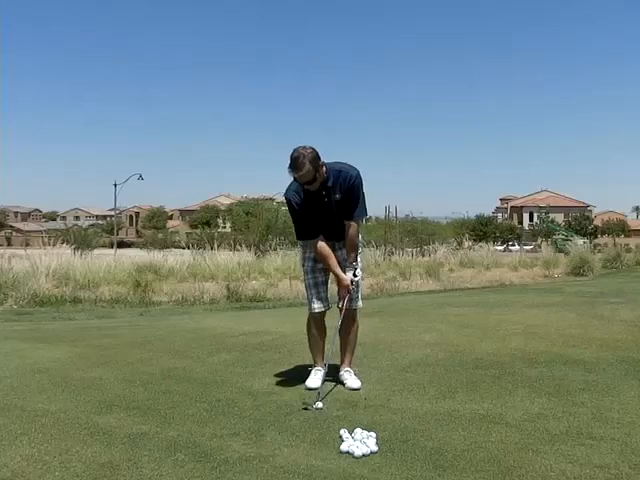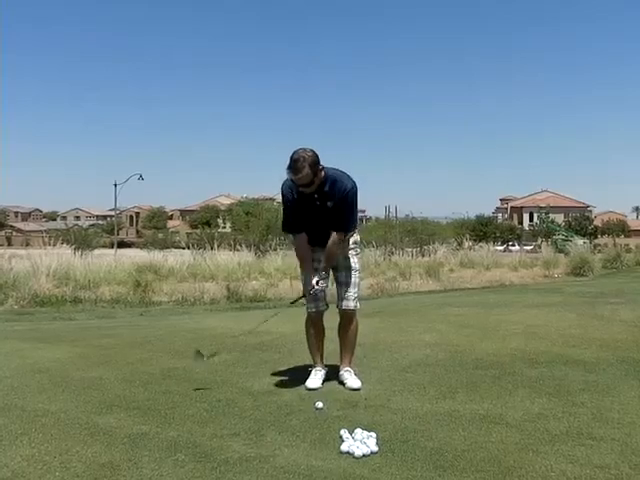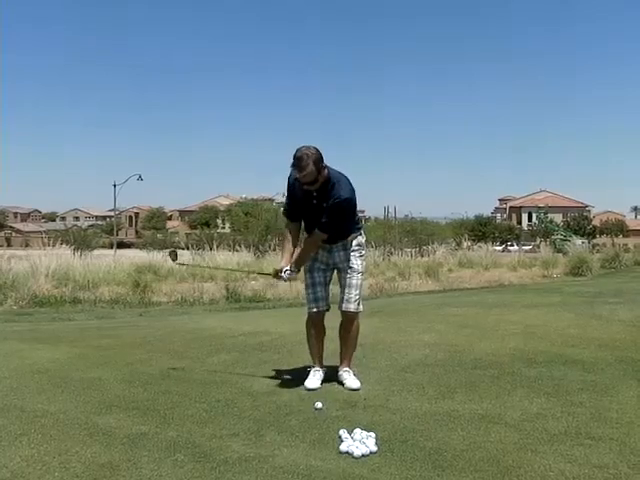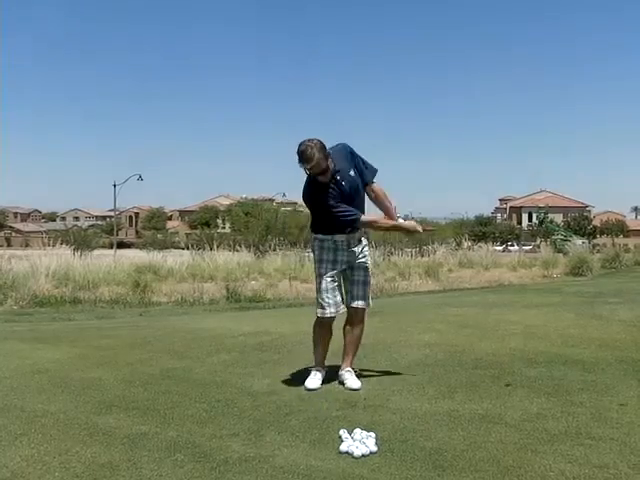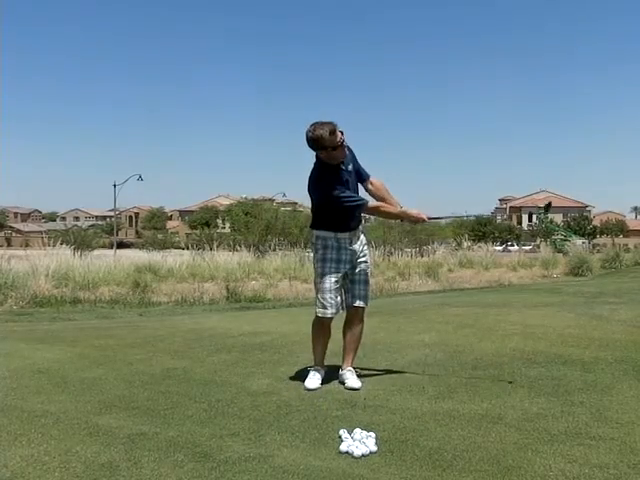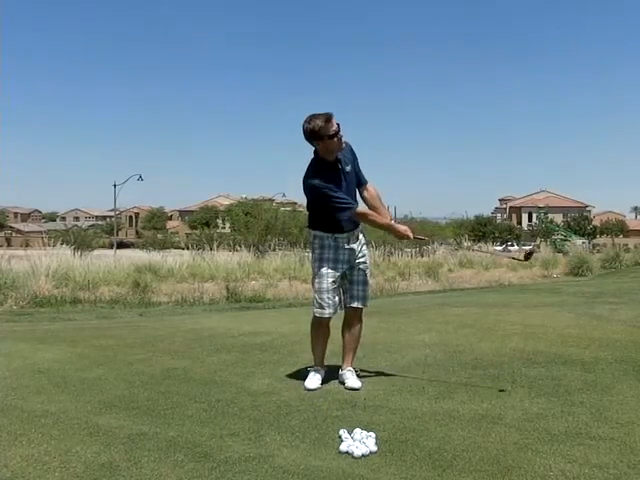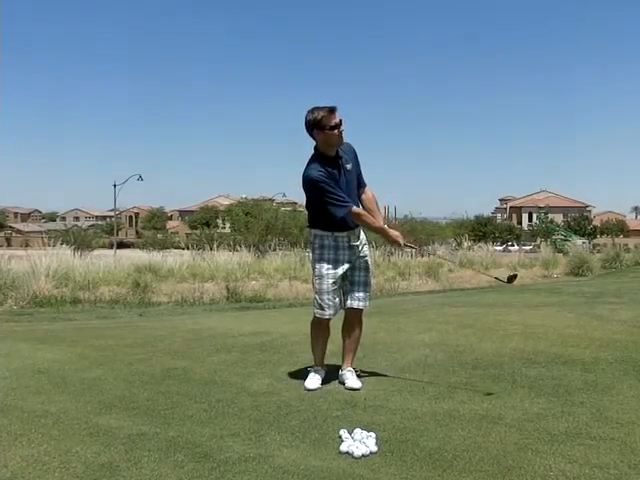
dt=0.4s
person 1, frame 1
left shoulder: (348, 176)
right shoulder: (294, 195)
left elbow: (352, 225)
right elbow: (315, 240)
left wrist: (350, 265)
right wrist: (339, 275)
left hip: (347, 244)
right hip: (315, 249)
left knee: (351, 308)
right knee: (316, 310)
left ankle: (346, 367)
right ankle: (318, 367)
person 1, frame 2
left shoulder: (344, 185)
right shoulder: (289, 190)
left elbow: (338, 236)
right elbow: (299, 236)
left wrist: (329, 272)
right wrist: (309, 275)
left hip: (343, 245)
right hip: (311, 248)
left knee: (348, 309)
right knee: (314, 311)
left ankle: (346, 367)
right ankle: (318, 367)
person 1, frame 3
left shoulder: (343, 193)
right shoulder: (295, 181)
left elbow: (319, 236)
right elbow: (293, 222)
left wrist: (295, 266)
right wrist: (287, 258)
left hip: (348, 245)
right hip: (317, 249)
left knee: (350, 311)
right knee: (316, 312)
left ankle: (345, 368)
right ankle: (317, 367)
person 1, frame 4
left shoulder: (343, 152)
right shoulder: (313, 193)
left elbow: (372, 188)
right elbow: (361, 221)
left wrist: (396, 220)
right wrist: (401, 227)
left hip: (357, 241)
right hip: (329, 244)
left knee: (358, 309)
right knee: (327, 312)
left ankle: (346, 368)
right ankle: (318, 368)
person 1, frame 5
left shoulder: (345, 152)
right shoulder: (322, 183)
left elbow: (370, 183)
right elbow: (371, 208)
left wrist: (401, 209)
right wrist: (406, 215)
left hip: (356, 239)
right hip: (330, 243)
left knee: (357, 309)
right knee: (325, 312)
left ankle: (347, 368)
right ankle: (317, 367)
person 1, frame 6
left shoulder: (347, 151)
right shoulder: (315, 180)
left elbow: (365, 189)
right elbow: (358, 212)
left wrist: (390, 221)
right wrist: (393, 229)
left hip: (355, 239)
right hip: (328, 243)
left knee: (355, 309)
right knee: (323, 311)
left ankle: (347, 368)
right ankle: (317, 368)
person 1, frame 7
left shoulder: (348, 151)
right shoulder: (314, 174)
left elbow: (364, 191)
right elbow: (352, 212)
left wrist: (384, 225)
right wrist: (385, 233)
left hip: (357, 238)
right hip: (328, 242)
left knee: (355, 309)
right knee: (323, 312)
left ankle: (347, 368)
right ankle: (317, 368)
